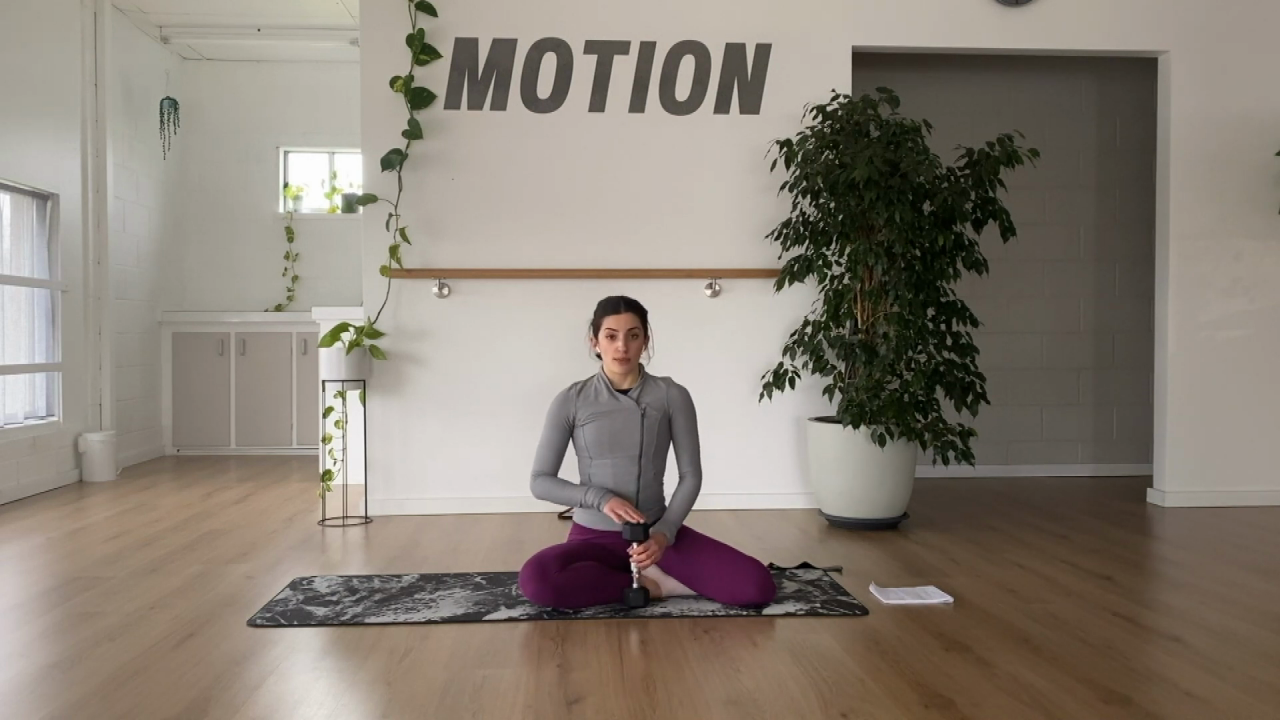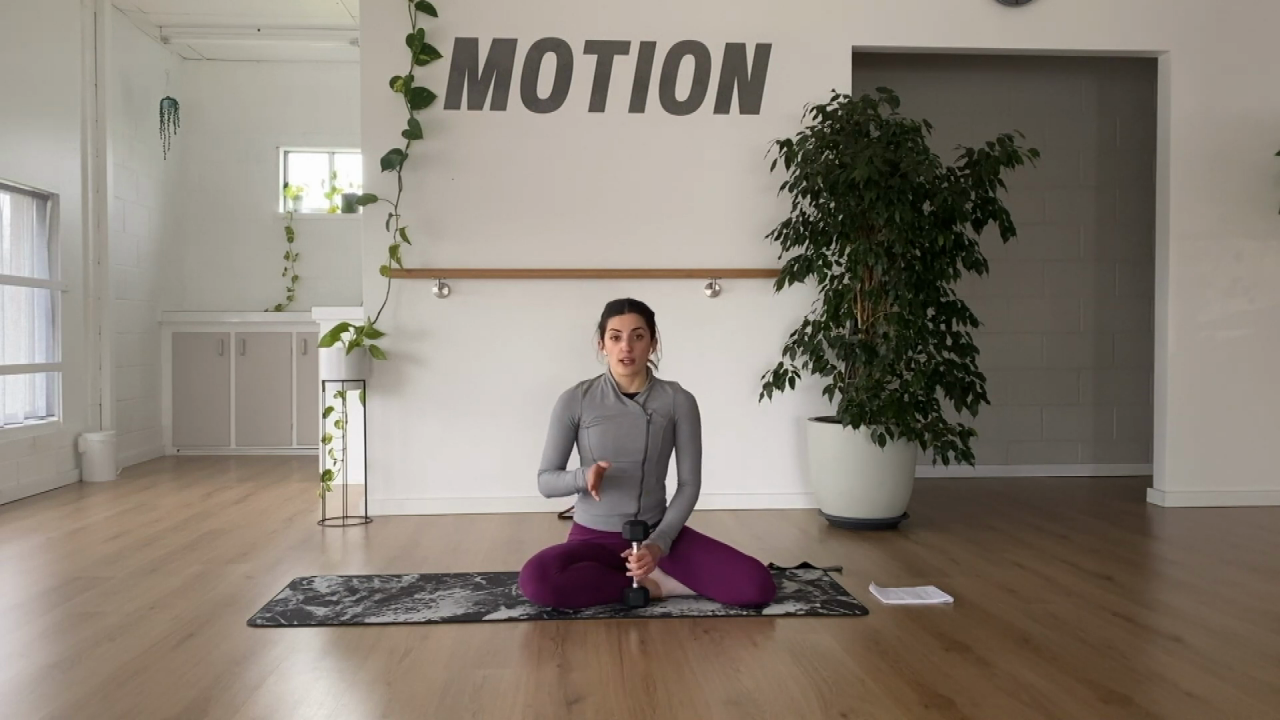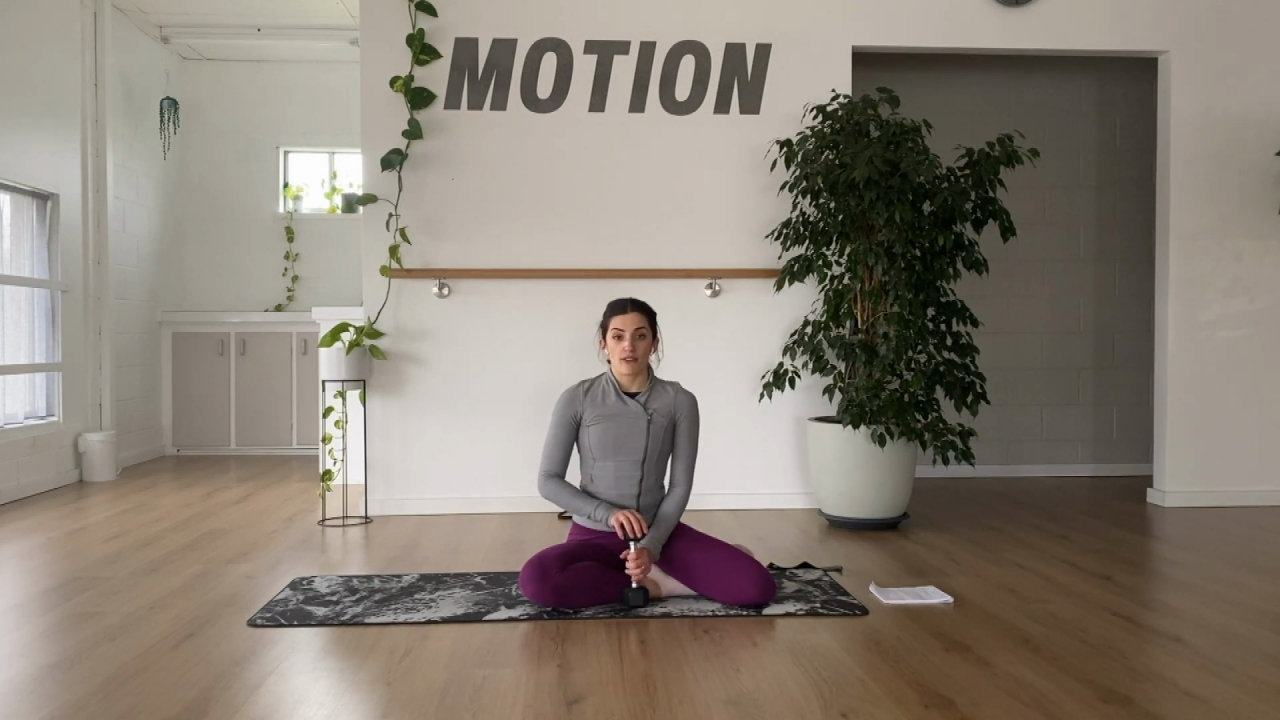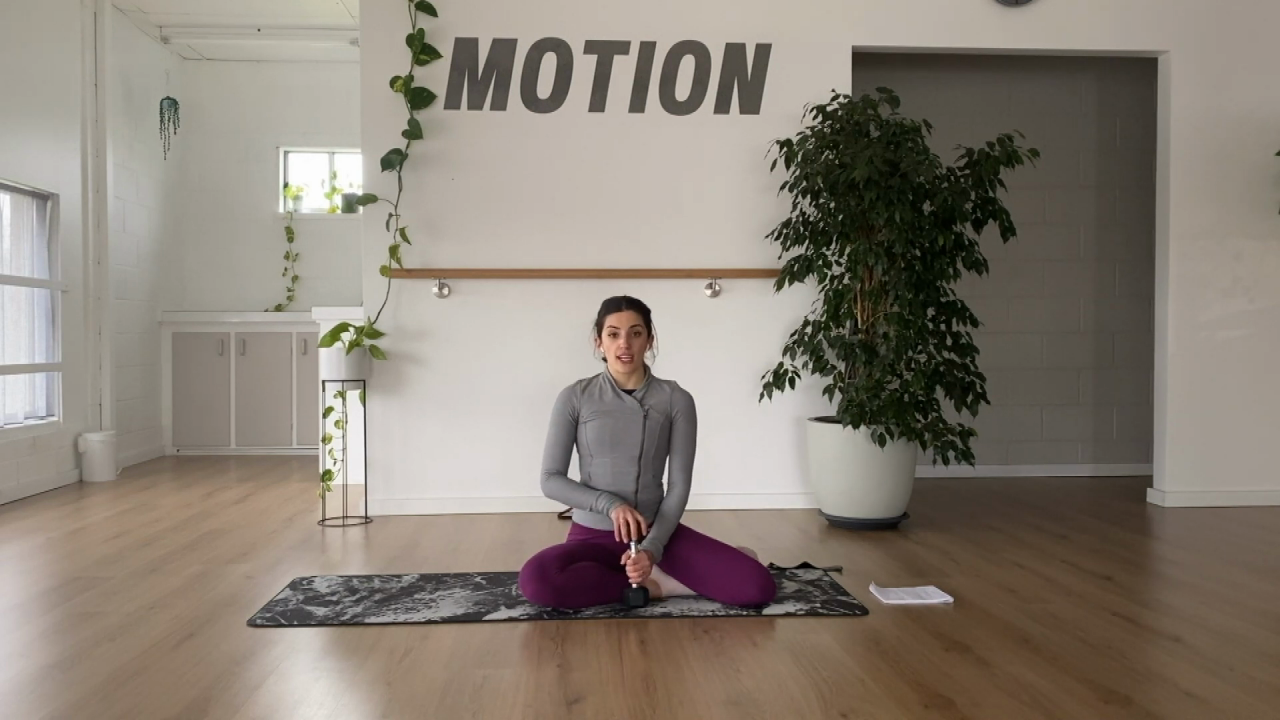
dt=0.5s
person 1, frame 1
left shoulder: (672, 396)
right shoulder: (570, 401)
left elbow: (691, 475)
right elbow: (540, 481)
left wrist: (665, 531)
right wrist: (600, 498)
left hip: (656, 532)
right hip: (593, 536)
left knee: (757, 585)
right knee: (535, 580)
left ankle: (651, 572)
right ankle: (656, 584)
person 1, frame 2
left shoulder: (679, 401)
right shoulder: (575, 400)
left elbow: (689, 484)
right elbow: (546, 480)
left wrist: (659, 544)
right wrist: (584, 477)
left hip: (656, 531)
right hip: (594, 536)
left knee: (757, 585)
right knee: (535, 580)
left ankle: (658, 567)
right ankle: (658, 584)
person 1, frame 3
left shoulder: (679, 401)
right shoulder: (576, 399)
left elbow: (681, 485)
right elbow: (548, 481)
left wrist: (651, 546)
right wrist: (606, 512)
left hip: (658, 531)
right hip: (594, 535)
left knee: (758, 586)
right knee: (535, 580)
left ankle: (657, 563)
right ankle: (658, 583)
person 1, frame 4
left shoulder: (676, 400)
right shoulder: (573, 398)
left elbow: (680, 485)
right elbow: (551, 481)
left wrist: (652, 548)
right wrist: (609, 505)
left hip: (655, 531)
right hip: (593, 535)
left knee: (758, 586)
right knee: (535, 581)
left ankle: (656, 566)
right ankle: (662, 583)
